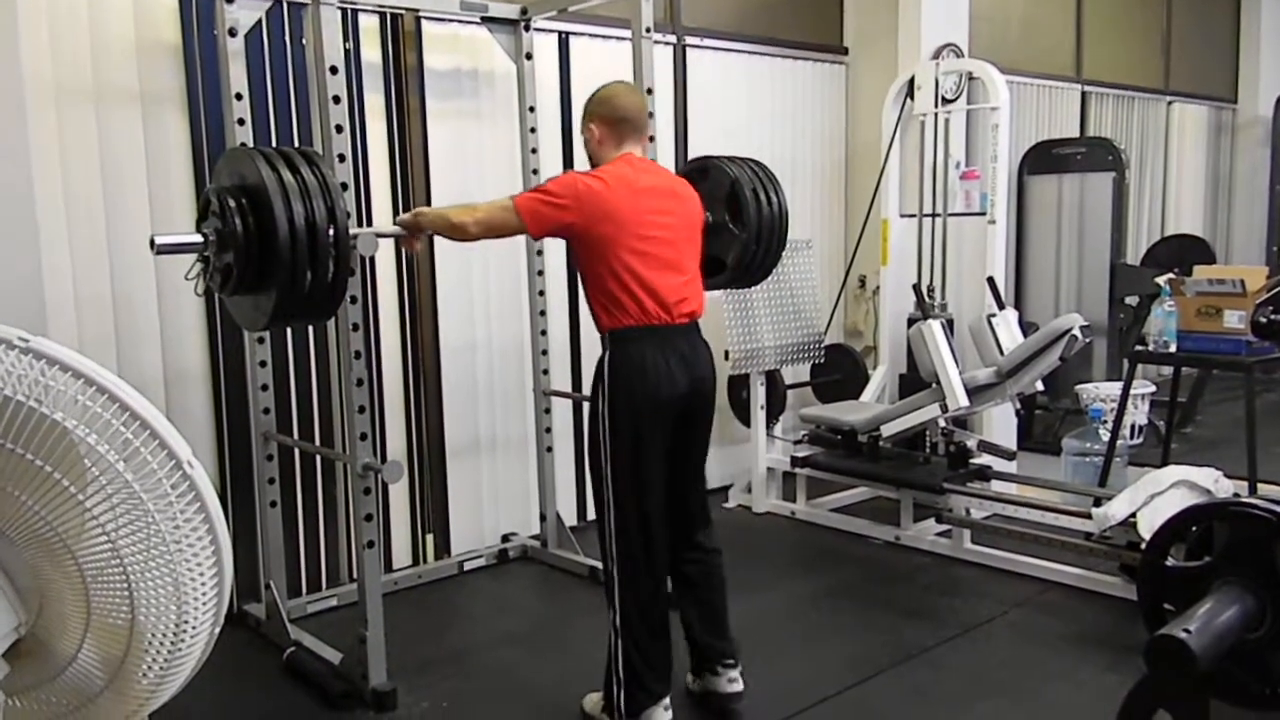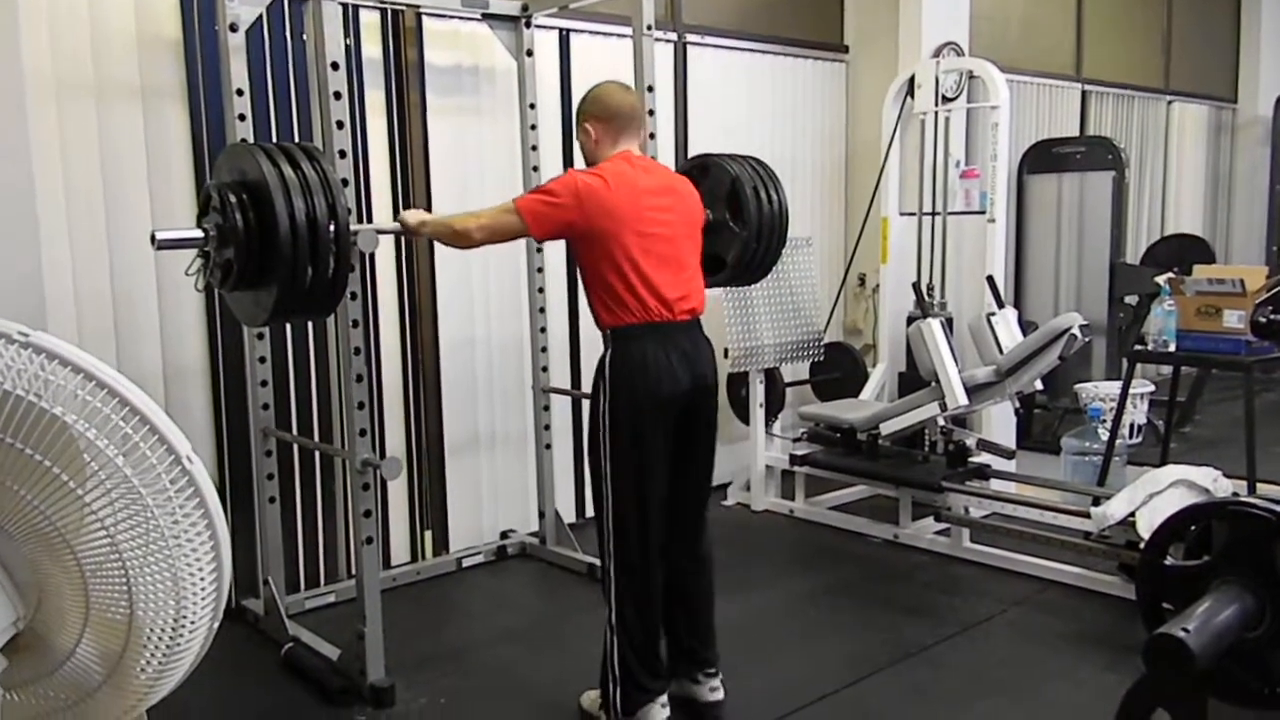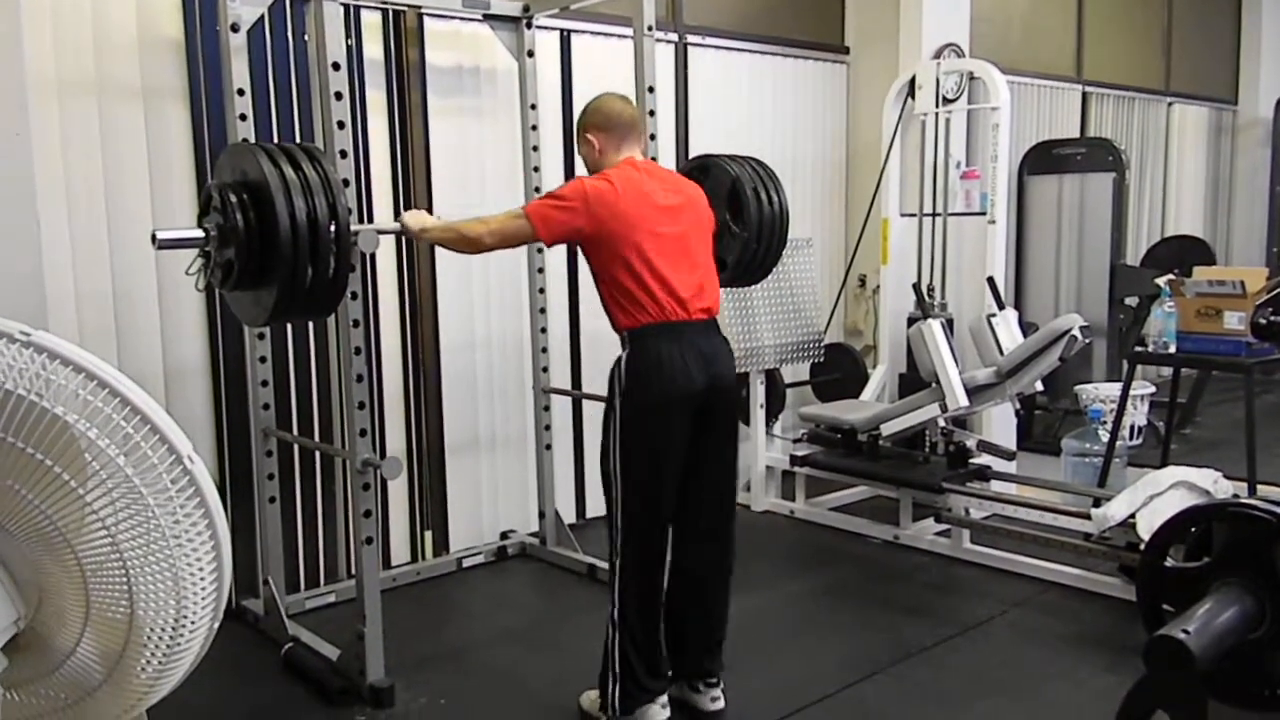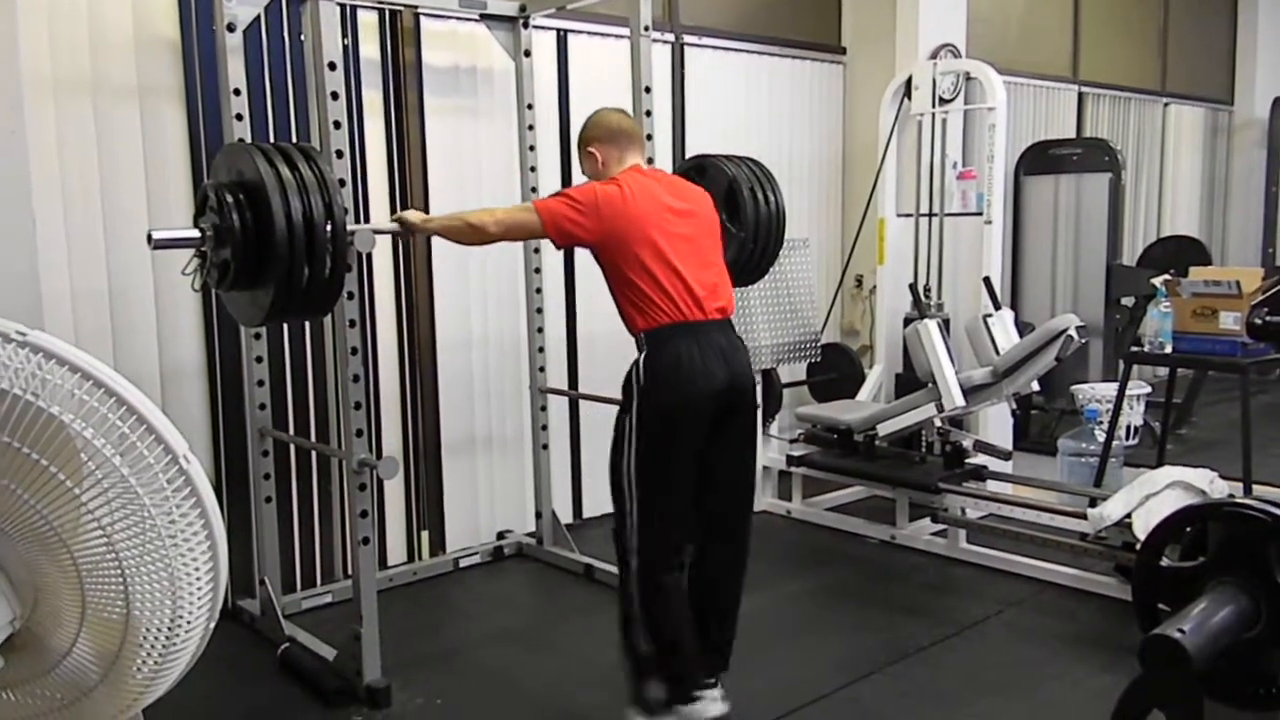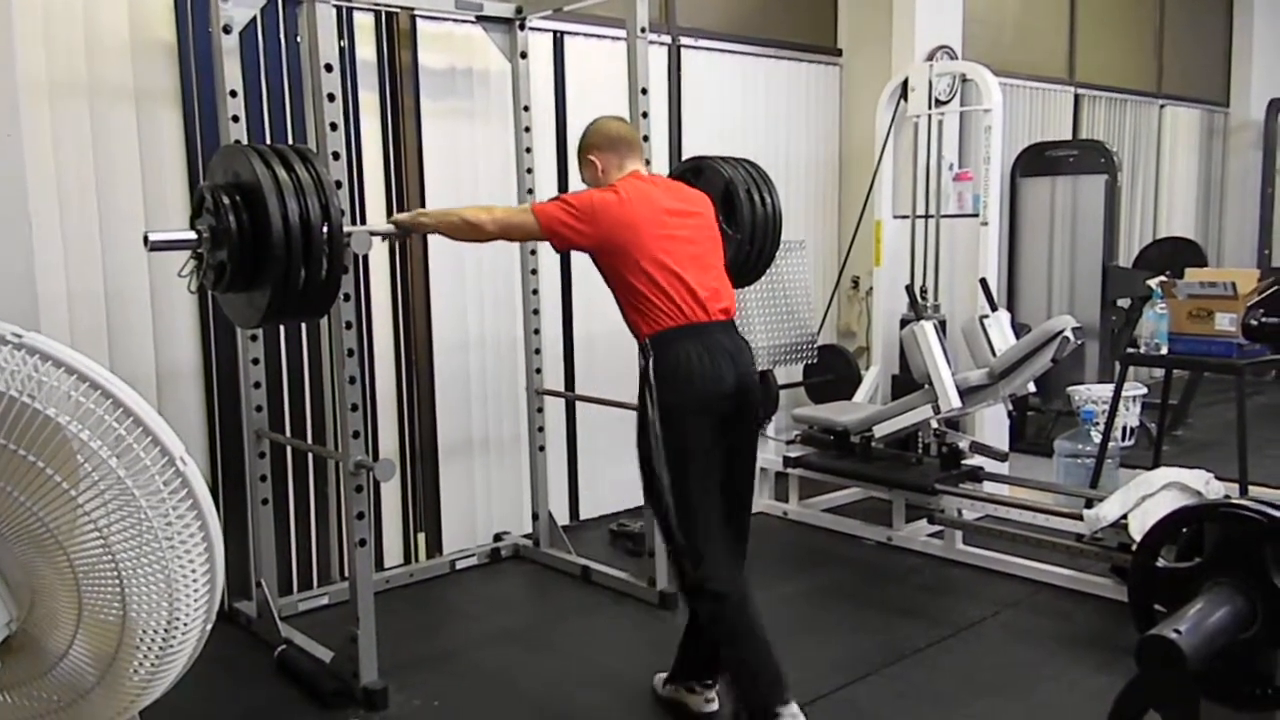
dt=0.2s
person 1, frame 1
left shoulder: (584, 193)
right shoulder: (684, 194)
left elbow: (474, 223)
left wrist: (422, 219)
left hip: (636, 366)
right hip: (693, 358)
left knee: (634, 536)
right knee: (689, 522)
right ankle: (718, 663)
person 1, frame 2
left shoulder: (584, 191)
right shoulder: (683, 190)
left elbow: (476, 230)
left wrist: (422, 224)
left hip: (639, 364)
right hip: (696, 355)
left knee: (631, 535)
right knee: (686, 527)
person 1, frame 3
left shoulder: (593, 196)
right shoulder: (689, 192)
left elbow: (484, 235)
left wrist: (427, 227)
left hip: (655, 365)
right hip: (714, 356)
left knee: (639, 537)
right knee: (707, 528)
person 1, frame 4
left shoulder: (601, 201)
right shoulder: (696, 196)
left elbow: (490, 225)
left wrist: (424, 222)
left hip: (673, 365)
right hip: (730, 356)
left knee: (652, 542)
right knee: (723, 531)
person 1, frame 5
left shoulder: (600, 207)
right shoulder: (694, 199)
left elbow: (489, 222)
left wrist: (420, 219)
left hip: (680, 371)
right hip: (736, 359)
left knee: (702, 549)
right knee: (724, 534)
